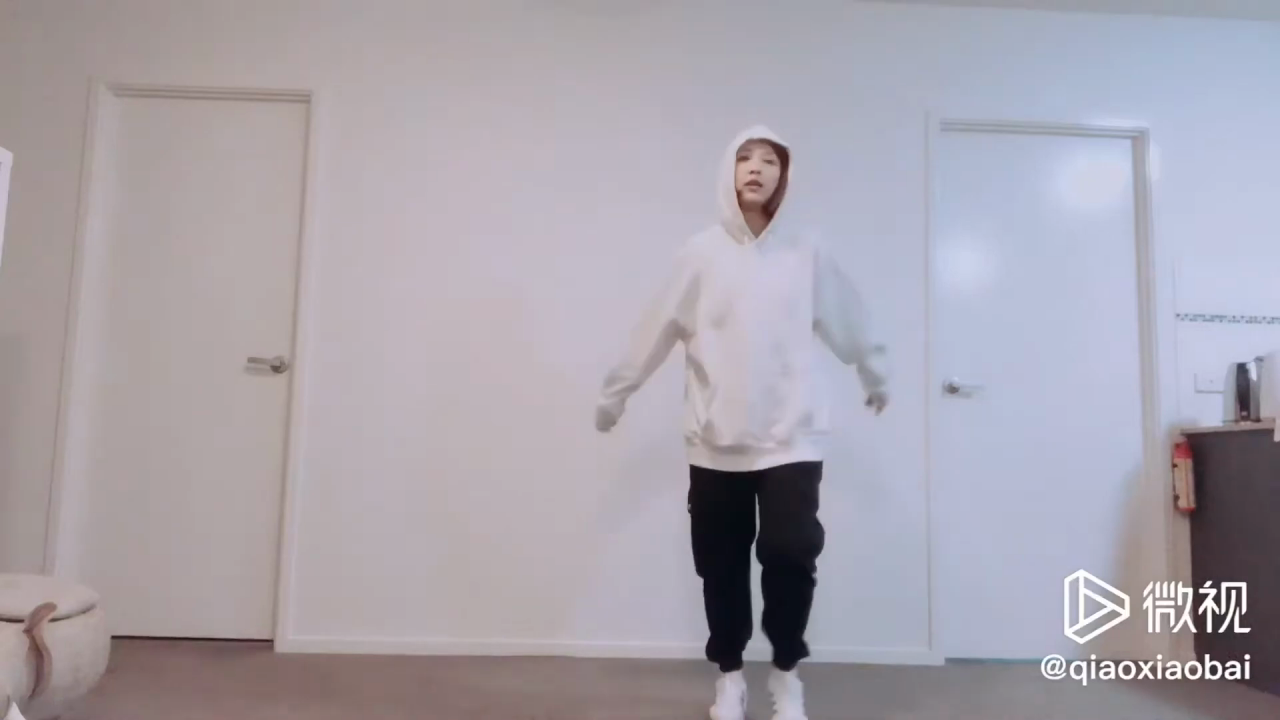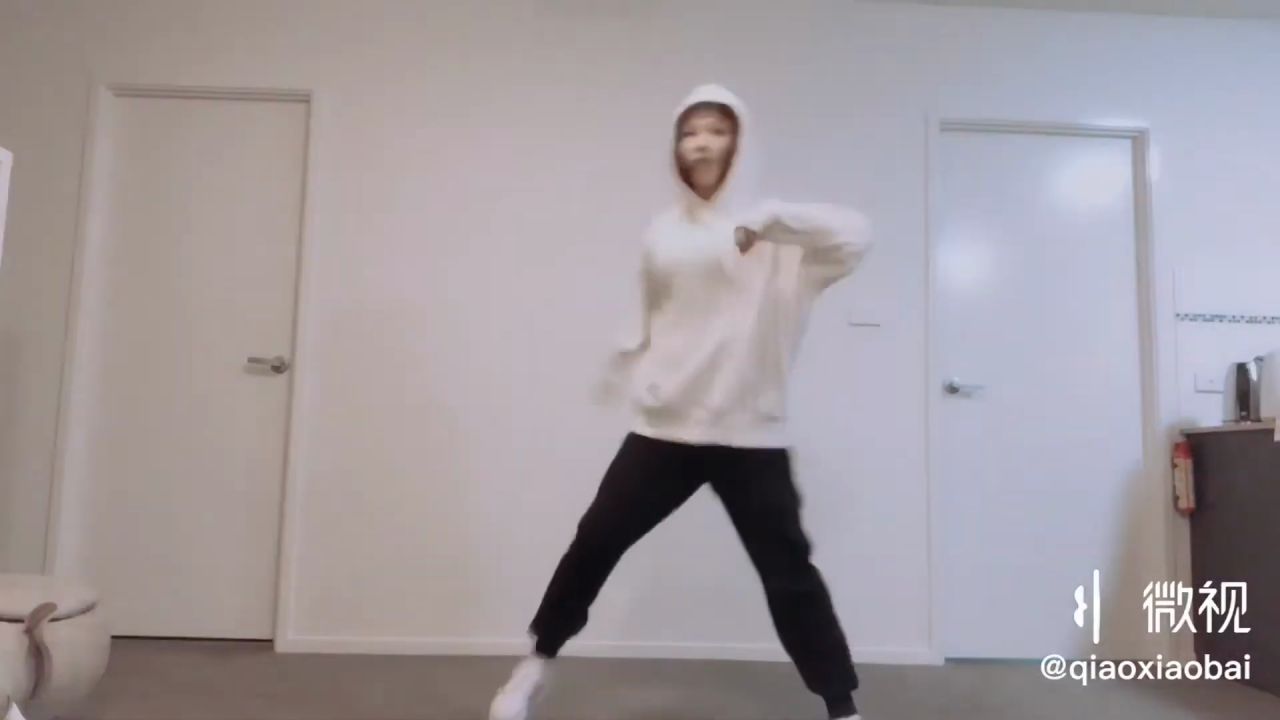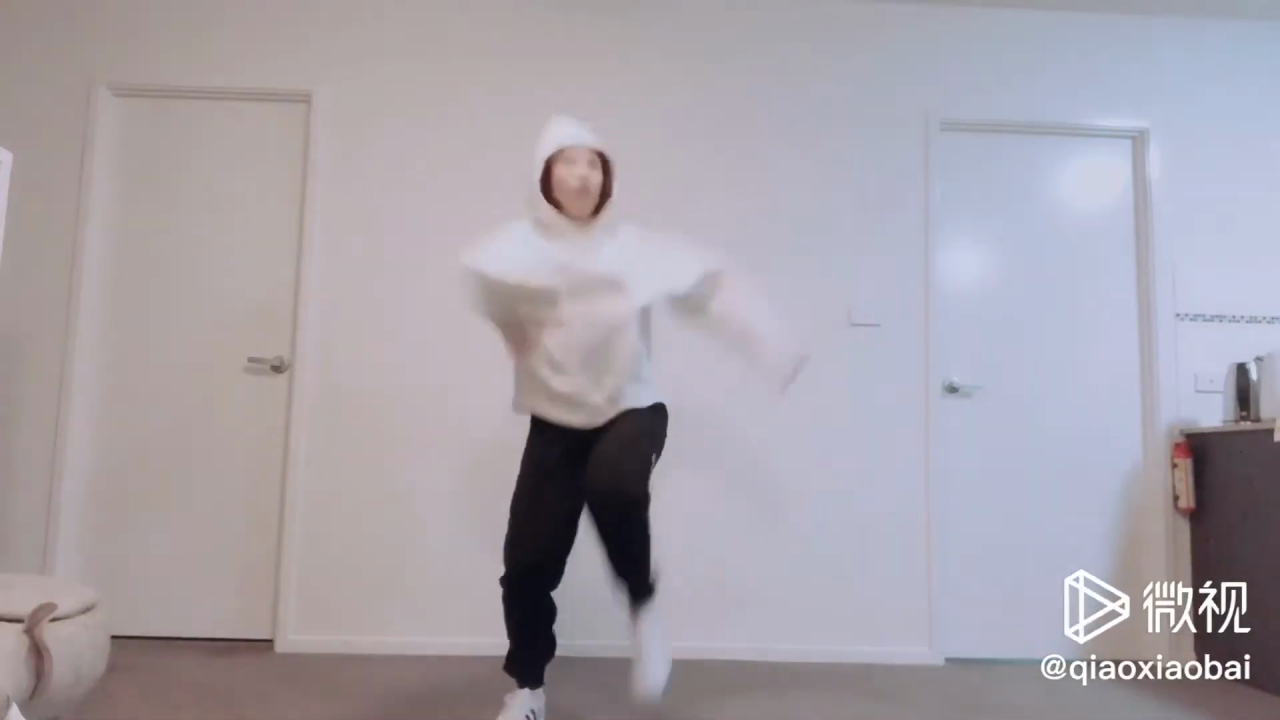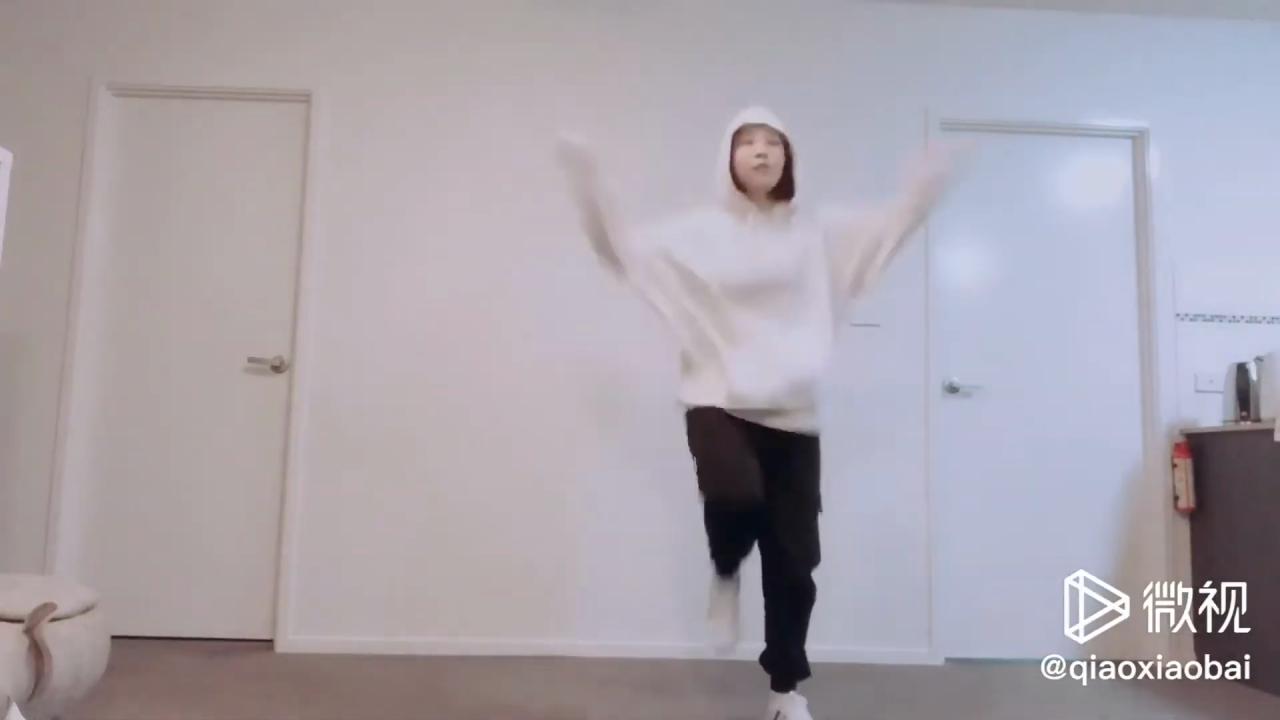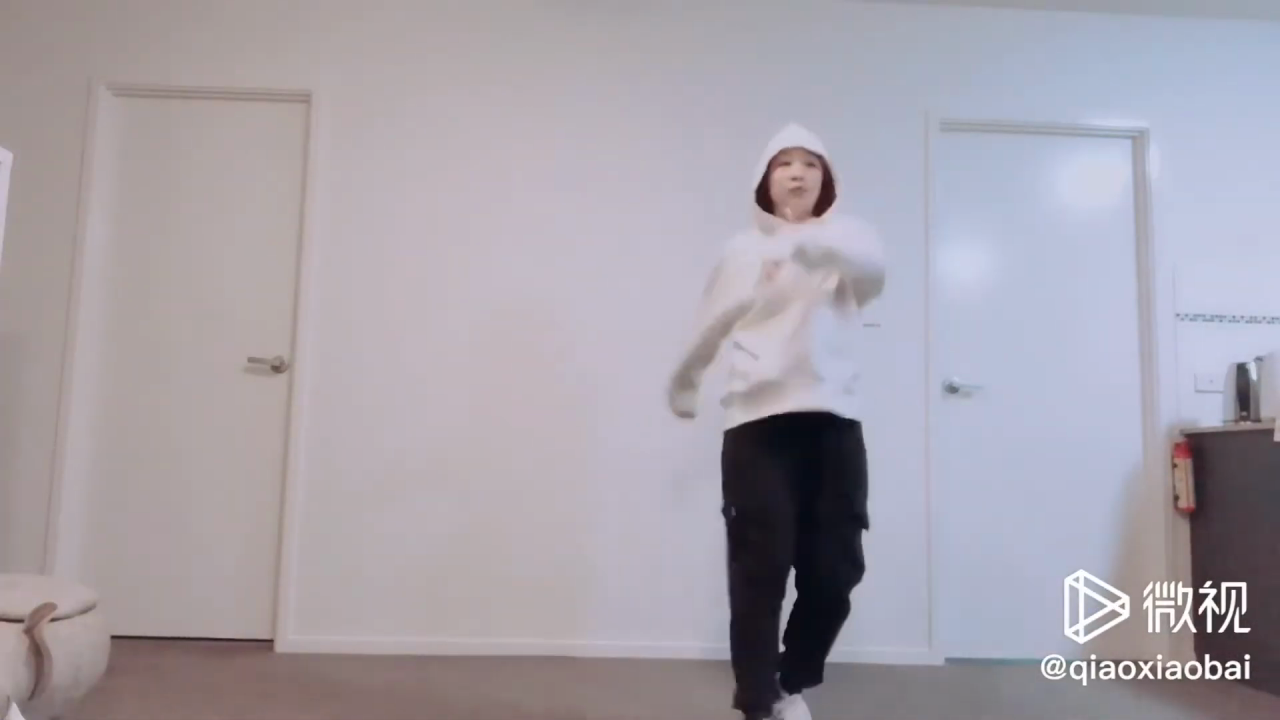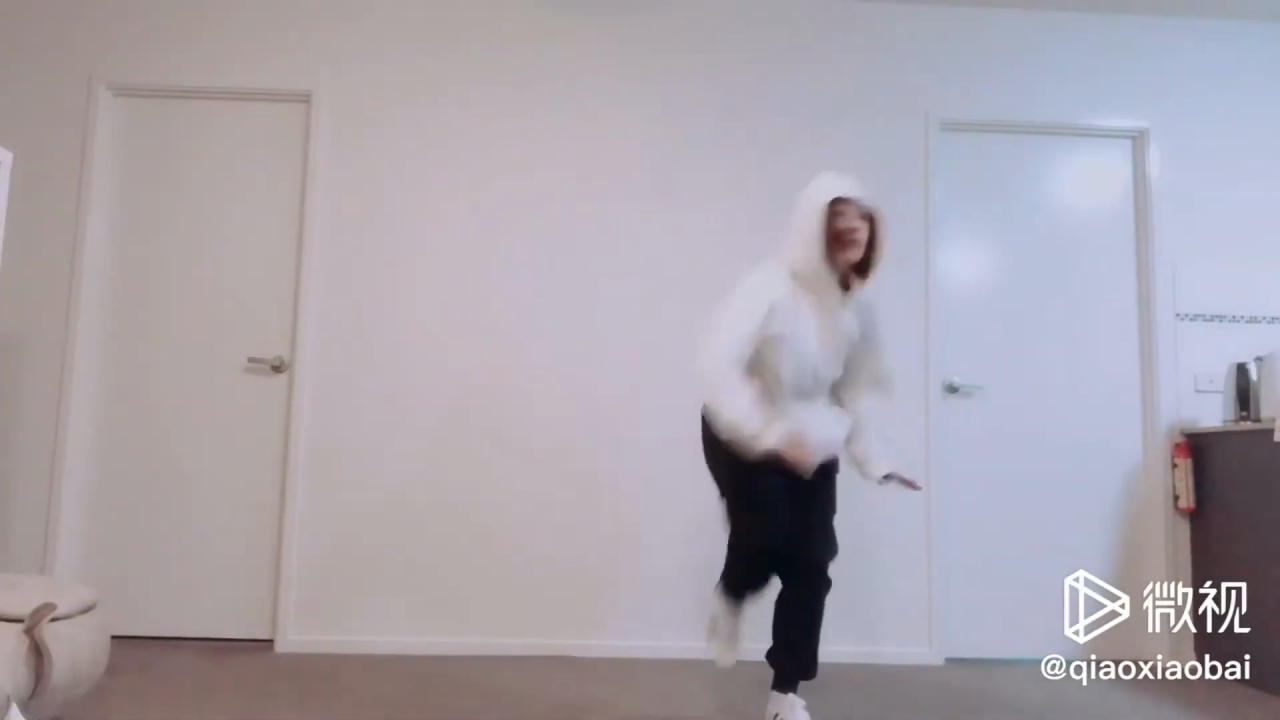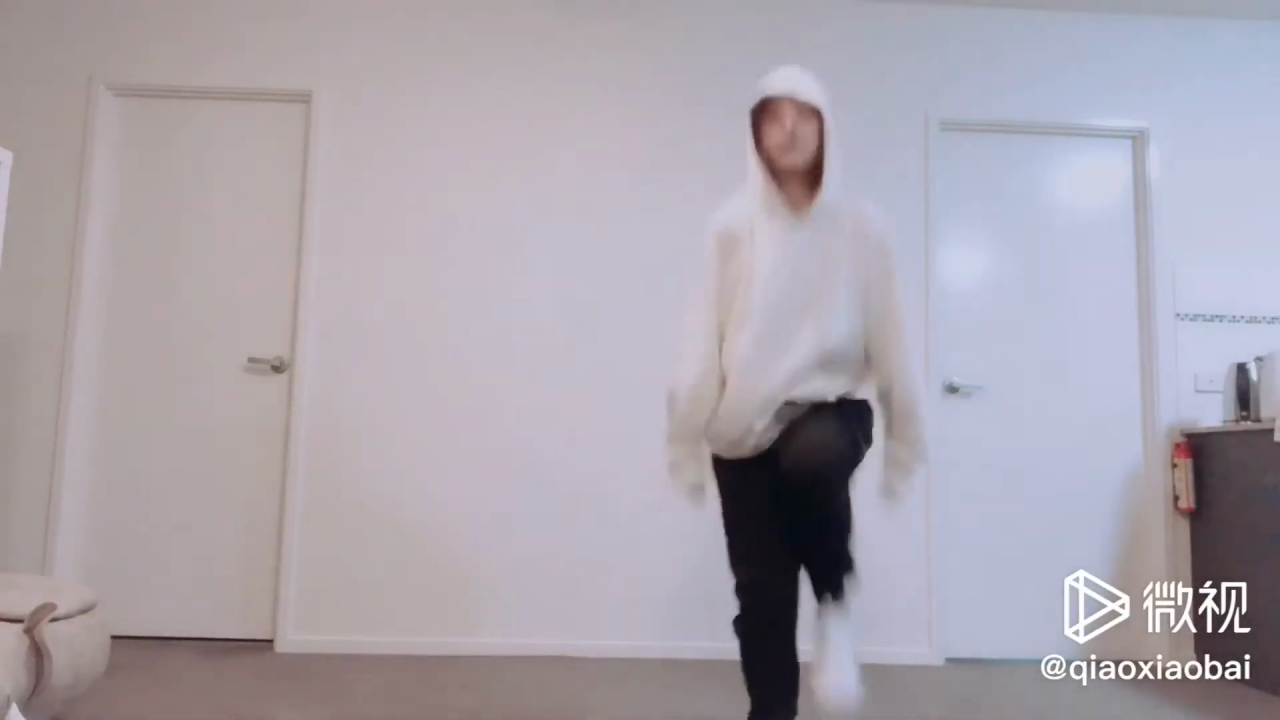
dt=0.7s
person 1, frame 1
left shoulder: (808, 256)
right shoulder: (702, 255)
left elbow: (850, 325)
right elbow: (656, 333)
left wrist: (876, 378)
right wrist: (614, 396)
left hip: (790, 441)
right hip: (717, 443)
left knee: (790, 554)
right knee: (721, 564)
left ankle: (784, 667)
right ankle: (730, 672)
person 1, frame 2
left shoulder: (771, 228)
right shoulder: (664, 233)
left elbow: (854, 236)
left wrist: (777, 221)
right wrist: (621, 367)
left hip: (747, 430)
right hip: (665, 423)
left knee: (788, 571)
right knee: (597, 539)
right ankle: (535, 664)
person 1, frame 3
left shoulder: (633, 242)
right shoulder: (523, 242)
left elbow: (708, 287)
right elbow: (485, 276)
left wrist: (771, 343)
left hip: (632, 411)
right hip: (557, 423)
left knee: (613, 486)
right knee: (529, 560)
left ankle: (643, 608)
person 1, frame 4
left shoulder: (817, 234)
right shoulder: (697, 232)
left elbow: (892, 228)
right elbow: (622, 252)
left wrist: (928, 183)
right wrist: (587, 182)
left hip: (793, 421)
right hip: (720, 410)
left knee: (793, 563)
right knee: (737, 497)
right ankle: (725, 573)
person 1, frame 5
left shoulder: (843, 237)
right shoulder: (740, 253)
left elbow: (871, 264)
right elbow: (710, 330)
left wrist: (803, 242)
right wrist: (681, 389)
left hip: (832, 424)
right hip: (757, 422)
left knee: (832, 571)
right knee: (761, 562)
person 1, frame 6
left shoulder: (859, 312)
right shoulder: (771, 288)
left elbow: (856, 393)
right elbow: (718, 364)
left wrist: (872, 460)
right wrist: (769, 432)
left hip: (813, 449)
right hip: (743, 437)
left knee: (809, 571)
right knee: (765, 532)
right ankle: (729, 598)
person 1, frame 7
left shoulder: (859, 231)
right shoulder: (734, 228)
left elbow: (888, 343)
right elbow: (704, 341)
left wrist: (906, 442)
right wrist: (687, 445)
left hip: (831, 413)
right hip: (749, 432)
left knee: (811, 467)
right knee: (764, 592)
left ankle: (832, 601)
